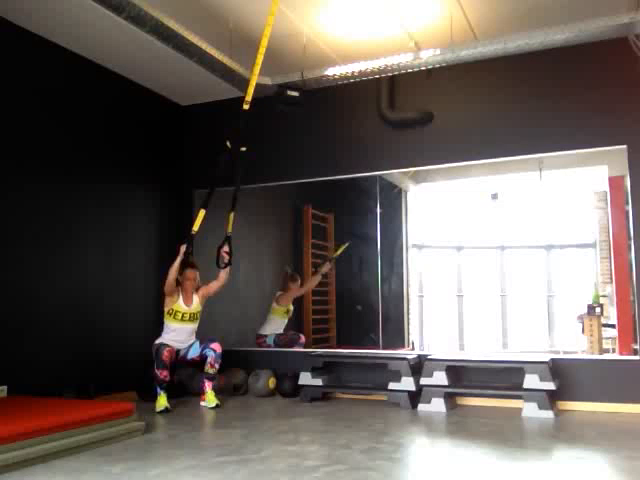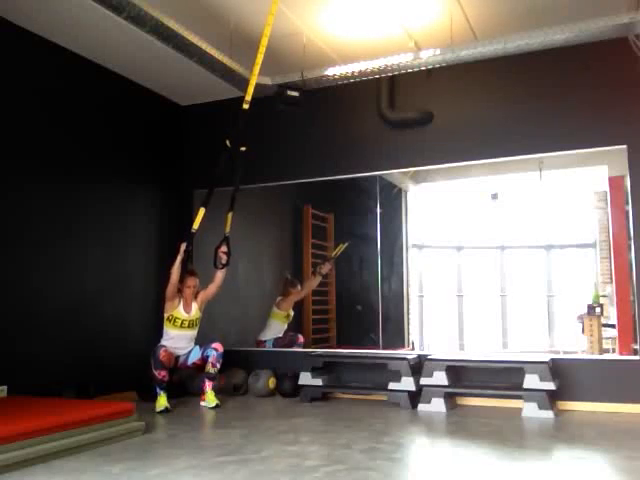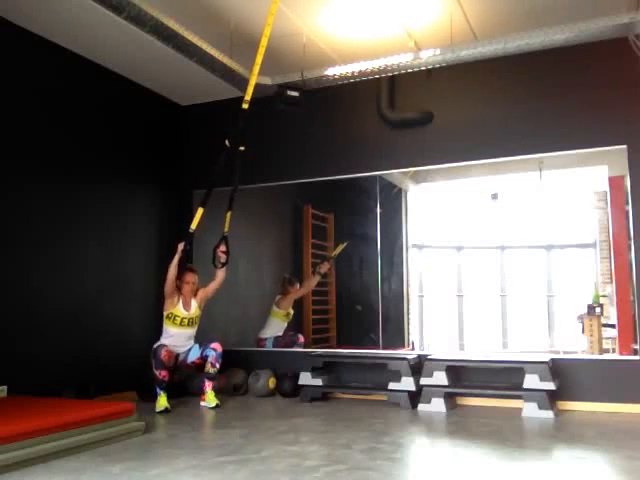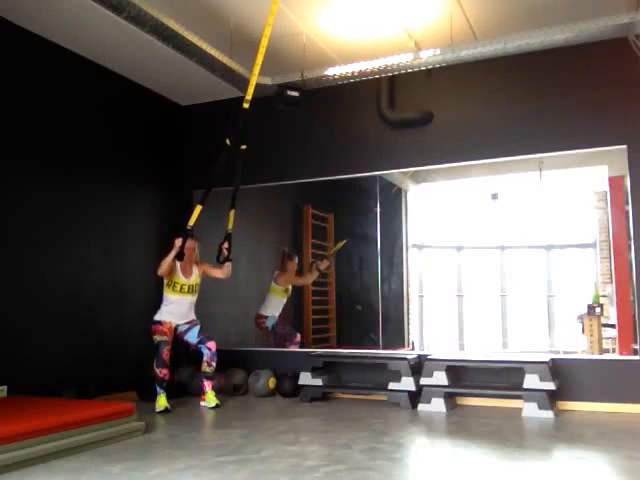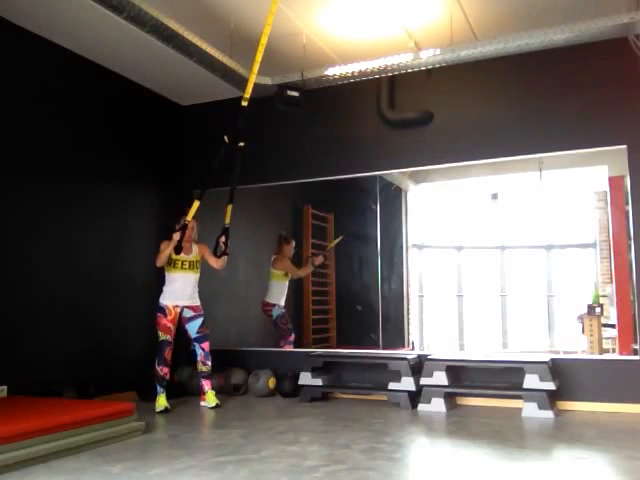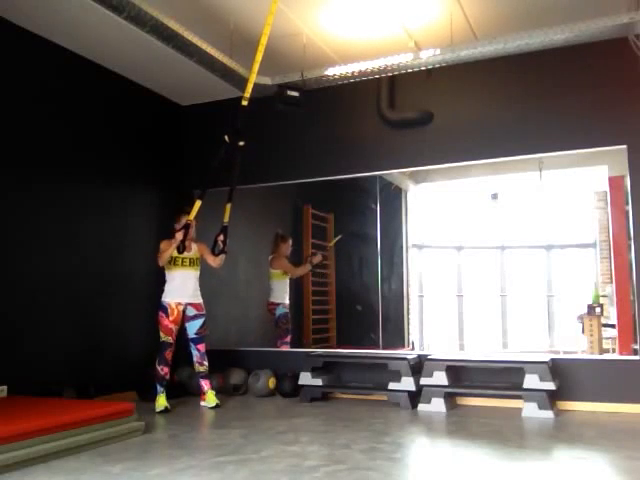
dt=0.3s
person 1, frame 1
left shoulder: (201, 294)
right shoulder: (172, 295)
left elbow: (221, 281)
right elbow: (169, 280)
left wrist: (226, 260)
right wrist: (180, 257)
left hip: (189, 346)
right hip: (167, 345)
left knee: (215, 347)
right knee: (164, 353)
left ankle: (207, 394)
right ankle: (161, 395)
person 1, frame 2
left shoulder: (200, 301)
right shoulder: (172, 301)
left elbow: (217, 283)
right elbow: (172, 280)
left wrist: (223, 261)
right wrist: (180, 256)
left hip: (188, 354)
right hip: (168, 352)
left knee: (216, 348)
right knee: (161, 353)
left ankle: (207, 394)
right ankle: (161, 396)
person 1, frame 3
left shoulder: (199, 298)
right shoulder: (171, 298)
left elbow: (217, 281)
right elbow: (169, 281)
left wrist: (222, 259)
right wrist: (178, 255)
left hip: (187, 351)
right hip: (167, 349)
left knee: (215, 348)
right knee: (162, 353)
left ankle: (207, 394)
right ankle: (161, 396)
person 1, frame 4
left shoulder: (200, 268)
right shoulder: (172, 267)
left elbow: (224, 274)
right elbow: (160, 271)
left wrist: (226, 256)
right wrist: (175, 249)
left hip: (187, 322)
right hip: (164, 321)
left knee: (210, 346)
right knee: (163, 350)
left ankle: (207, 394)
right ankle: (161, 396)
person 1, frame 5
left shoulder: (200, 248)
right shoulder: (167, 245)
left elbow: (219, 265)
right elbow: (159, 262)
right wrist: (173, 243)
left hip: (192, 305)
right hip: (169, 304)
left knee: (203, 345)
right knee: (165, 347)
left ankle: (207, 393)
right ankle: (161, 395)
person 1, frame 6
left shoulder: (199, 247)
right shoulder: (167, 244)
left elbow: (216, 263)
right elbow: (161, 261)
left wrist: (222, 247)
right wrist: (176, 242)
left hip: (194, 303)
right hip: (171, 303)
left knee: (199, 346)
right knee: (167, 347)
left ankle: (206, 393)
right ankle: (161, 396)
